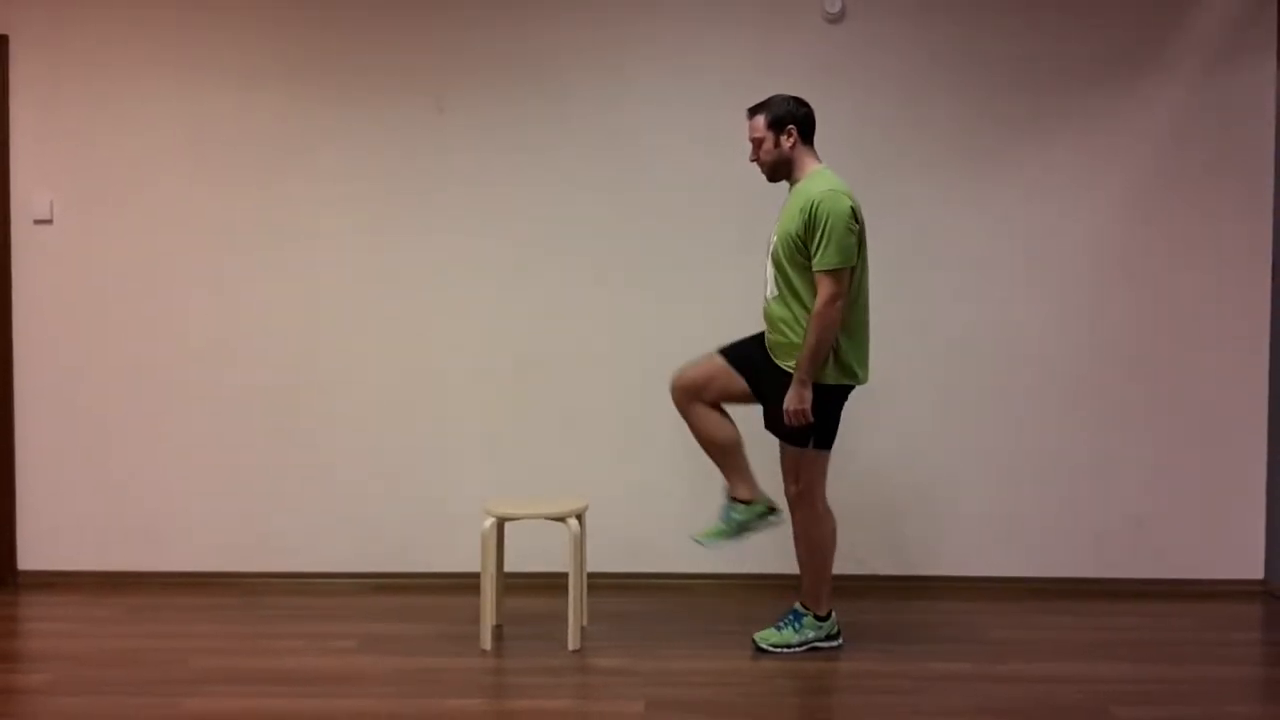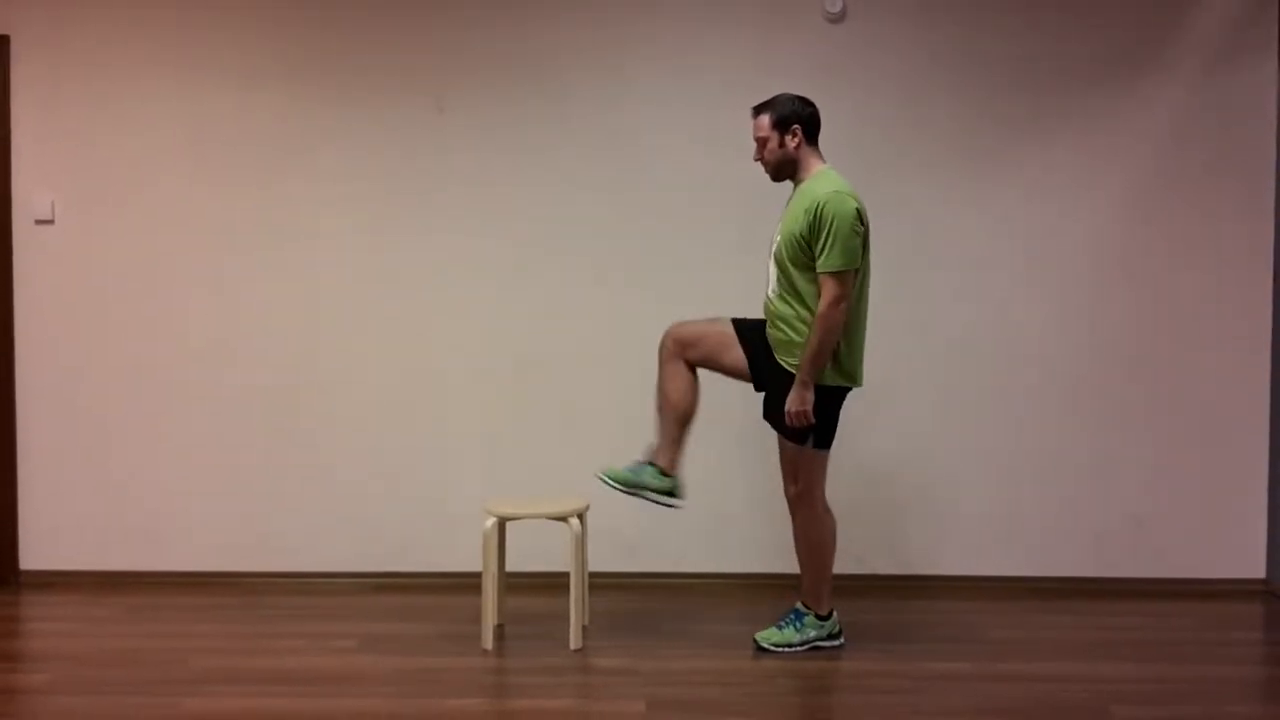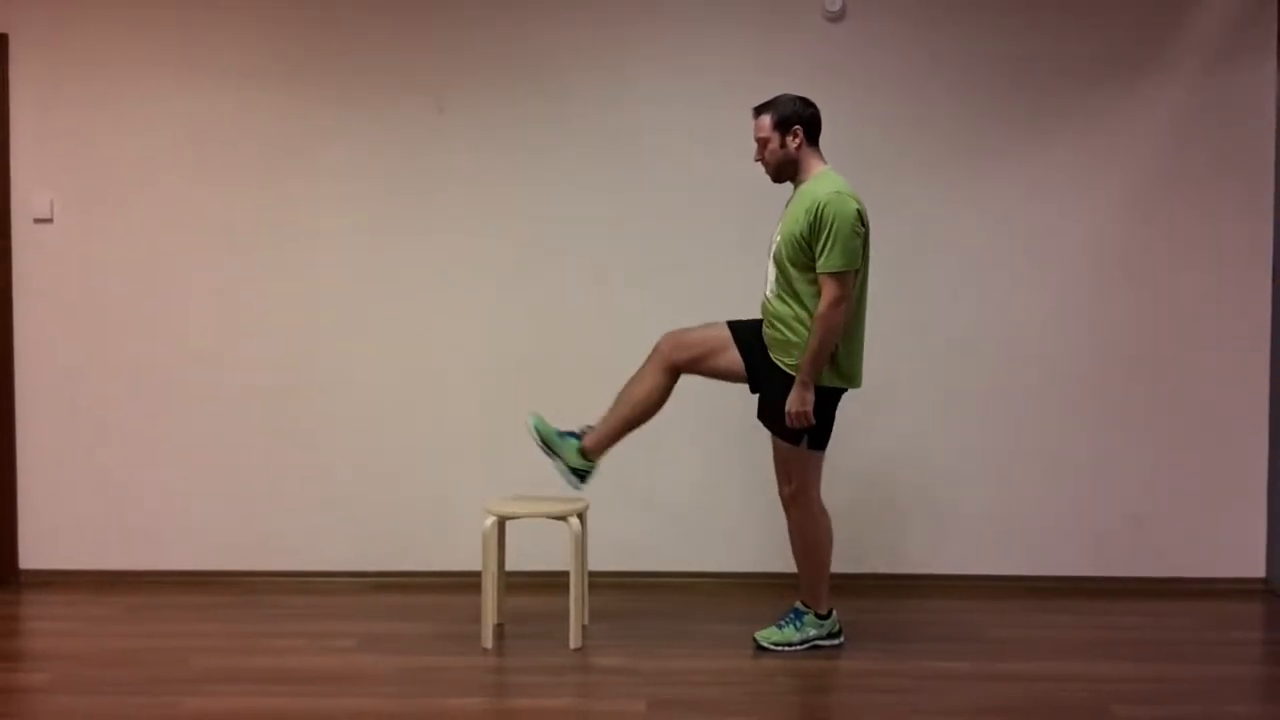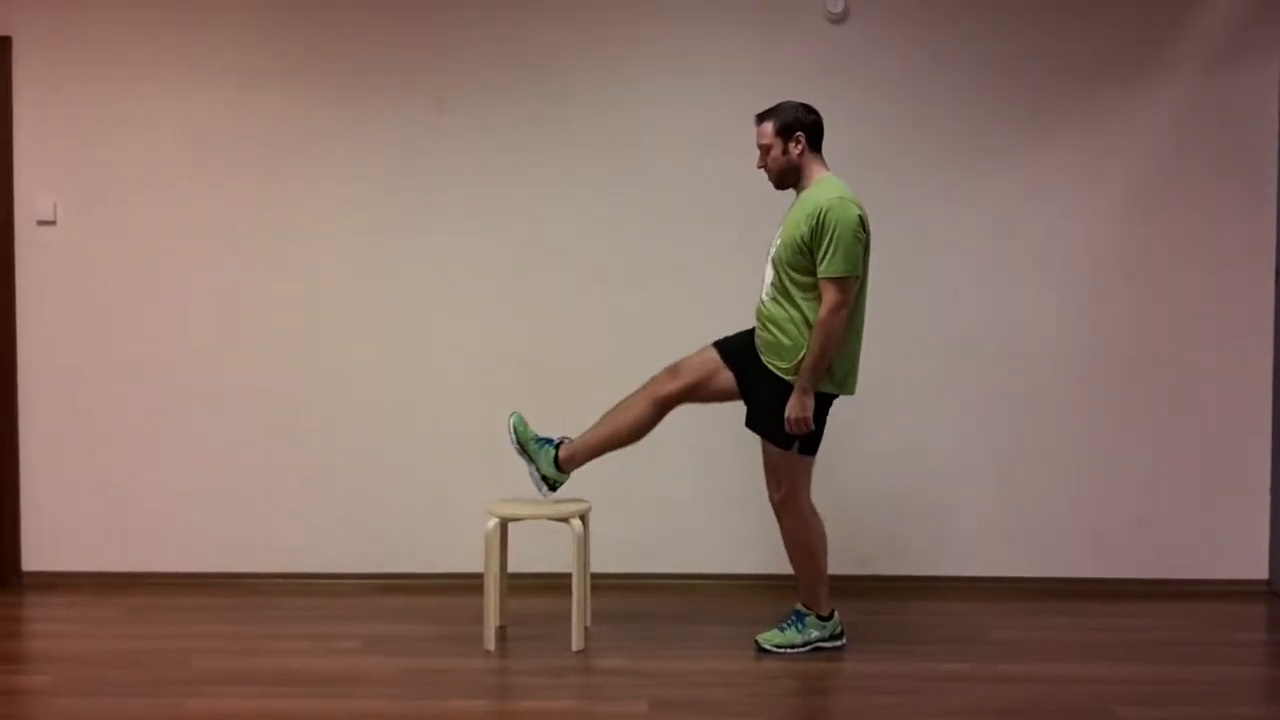
dt=0.2s
person 1, frame 1
left shoulder: (828, 200)
right shoulder: (800, 194)
left elbow: (832, 299)
left wrist: (803, 382)
left hip: (813, 369)
right hip: (777, 350)
left knee: (803, 490)
right knee: (689, 384)
left ankle: (817, 618)
right ankle: (747, 499)
person 1, frame 2
left shoulder: (834, 202)
right shoulder: (804, 193)
left elbow: (836, 301)
left wrist: (805, 384)
left hip: (811, 365)
right hip: (776, 342)
left knee: (802, 490)
right knee: (678, 340)
left ankle: (819, 618)
right ankle: (664, 469)
person 1, frame 3
left shoulder: (834, 203)
right shoulder: (803, 193)
left elbow: (835, 301)
left wrist: (805, 384)
left hip: (807, 365)
right hip: (772, 343)
left knee: (797, 490)
right knee: (673, 350)
left ankle: (820, 618)
right ankle: (587, 451)
person 1, frame 4
left shoulder: (835, 209)
right shoulder: (806, 201)
left elbow: (835, 307)
left wrist: (804, 391)
left hip: (797, 370)
right hip: (764, 350)
left knee: (788, 495)
right knee: (669, 384)
left ankle: (820, 619)
right ankle: (560, 461)
